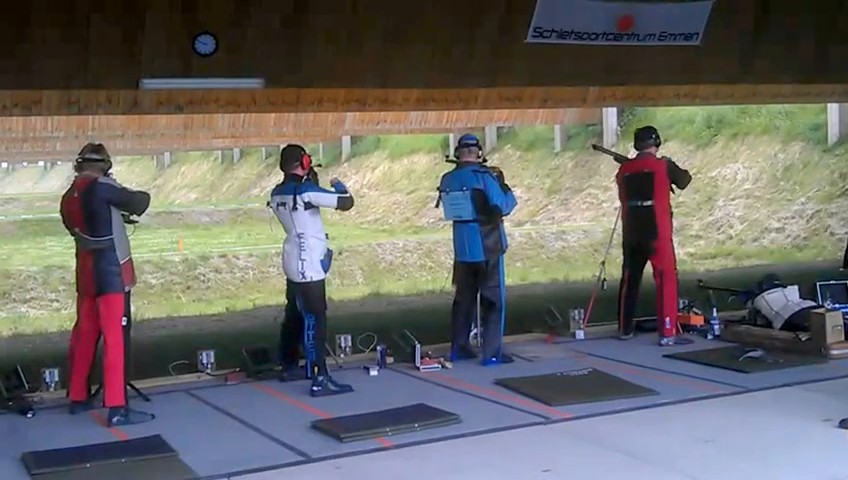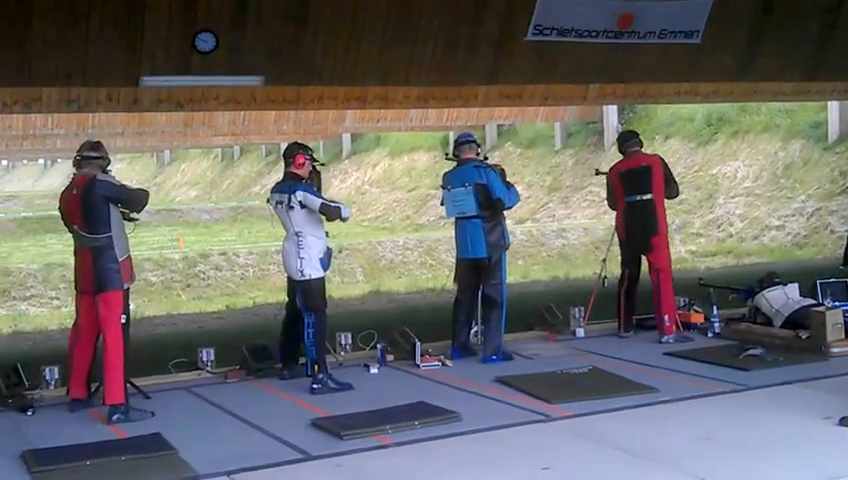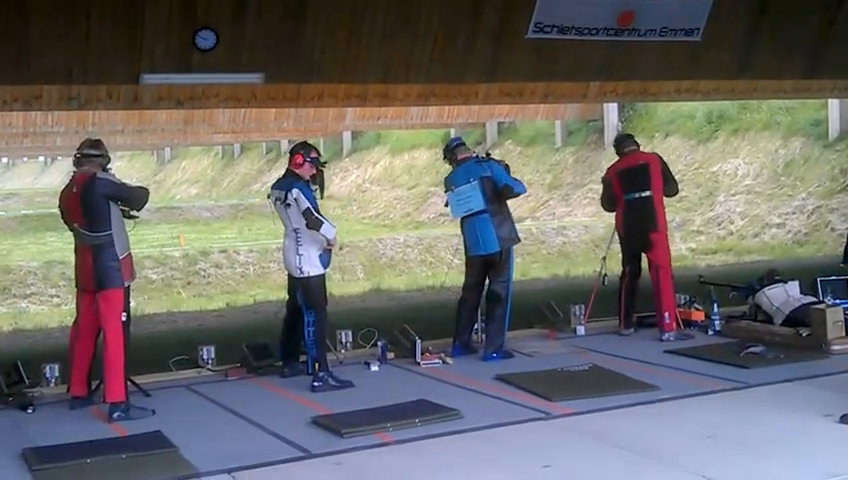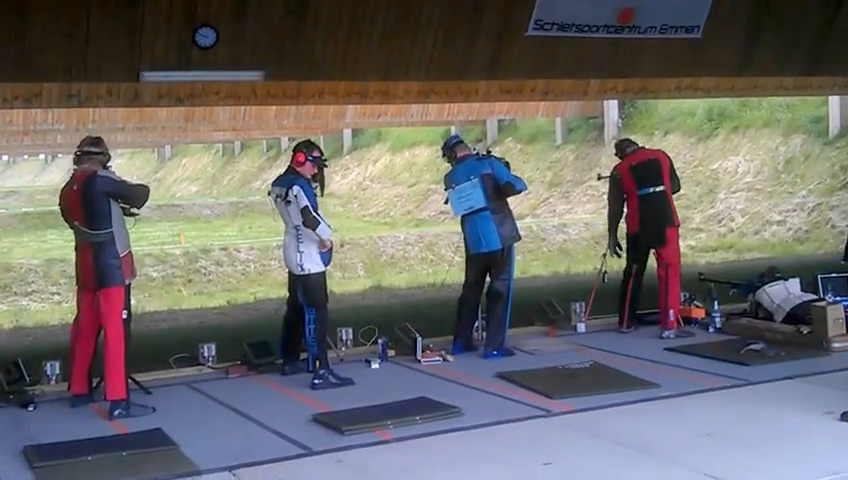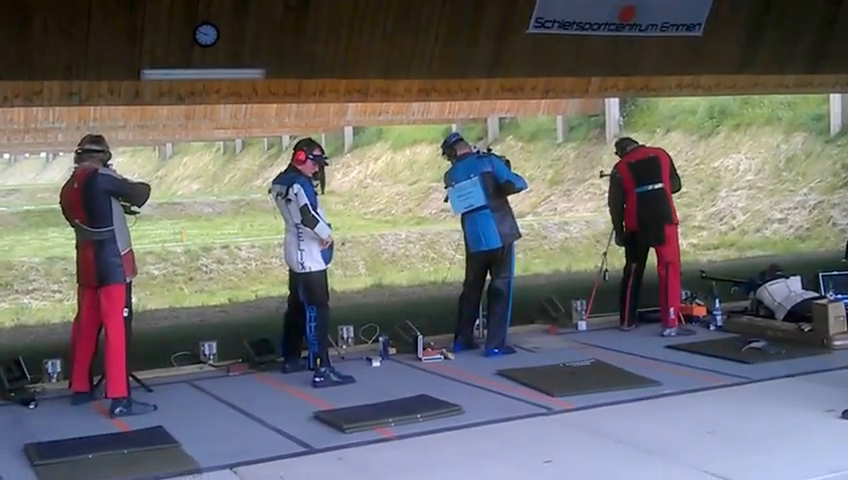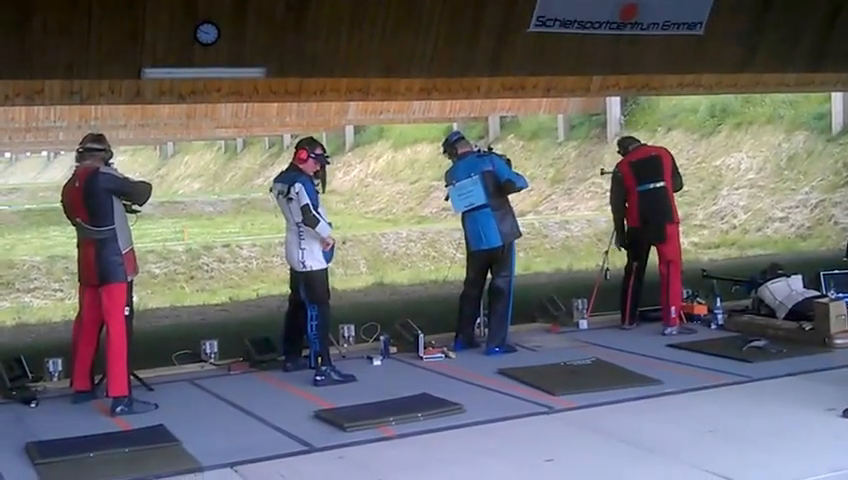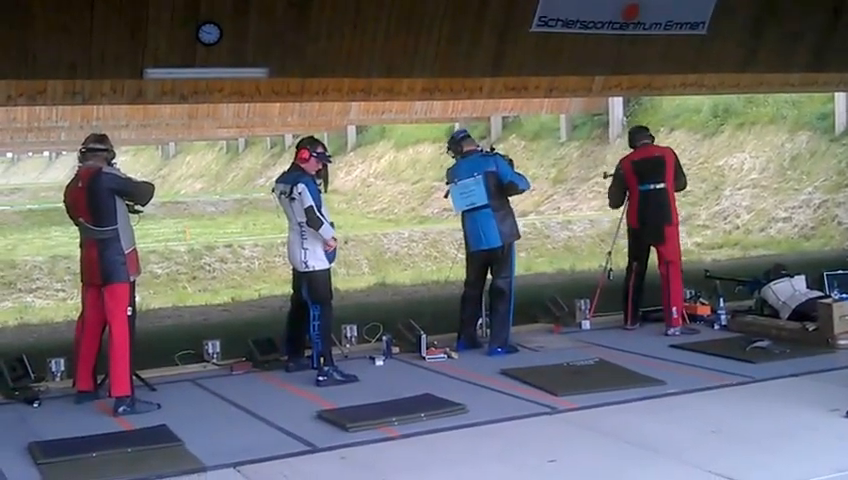
dt=0.7s
person 1, frame 1
left shoulder: (68, 197)
right shoulder: (101, 186)
left elbow: (79, 228)
right elbow: (140, 201)
right wrist: (127, 208)
left hip: (86, 272)
right hip: (110, 270)
left knee: (84, 333)
right knee: (114, 336)
left ankle: (78, 397)
right ankle: (116, 408)
person 1, frame 2
left shoulder: (67, 194)
right shoulder: (99, 183)
right elbow: (139, 198)
left wrist: (114, 212)
right wrist: (127, 205)
left hip: (84, 269)
right hip: (109, 267)
left knee: (83, 331)
right knee: (113, 333)
left ankle: (78, 395)
right ankle: (117, 406)
person 1, frame 3
left shoulder: (67, 192)
right shoulder: (99, 182)
right elbow: (140, 196)
left wrist: (115, 210)
right wrist: (128, 203)
left hip: (85, 267)
right hip: (110, 265)
left knee: (84, 329)
right knee: (114, 330)
left ankle: (78, 393)
right ankle: (117, 404)
person 1, frame 4
left shoulder: (67, 190)
right shoulder: (100, 179)
right elbow: (140, 193)
left wrist: (116, 208)
right wrist: (128, 202)
left hip: (86, 264)
right hip: (111, 262)
left knee: (85, 326)
right knee: (114, 328)
left ankle: (79, 390)
right ankle: (118, 401)
person 1, frame 5
left shoulder: (68, 188)
right shoulder: (101, 177)
right elbow: (140, 192)
left wrist: (117, 206)
right wrist: (129, 199)
left hip: (87, 262)
right hip: (112, 260)
left knee: (85, 324)
right knee: (116, 326)
left ankle: (80, 388)
right ankle: (119, 399)
person 1, frame 6
left shoulder: (69, 187)
right shoulder: (102, 176)
right elbow: (141, 191)
left wrist: (117, 205)
right wrist: (130, 195)
left hip: (88, 261)
right hip: (113, 259)
left knee: (87, 323)
right knee: (118, 324)
left ankle: (81, 387)
right ankle: (120, 397)
person 1, frame 7
left shoulder: (72, 187)
right shoulder: (105, 176)
right elbow: (145, 191)
left wrist: (120, 204)
right wrist: (133, 195)
left hip: (91, 261)
right hip: (116, 259)
left knee: (89, 324)
right knee: (120, 325)
left ankle: (84, 387)
right ankle: (123, 398)
person 2, frame 1
left shoulder: (277, 193)
right shoulder: (305, 190)
right elbow: (346, 202)
right wrist: (338, 185)
left hip: (293, 261)
right hip: (308, 263)
left knee: (294, 315)
right knee: (315, 320)
left ankle: (288, 367)
right ankle: (320, 379)
person 2, frame 2
left shoulder: (277, 191)
right shoulder: (300, 189)
right elbow: (330, 211)
left wrist: (311, 185)
right wrist: (344, 211)
left hip: (294, 259)
right hip: (308, 261)
left knee: (294, 313)
right knee: (315, 317)
left ankle: (288, 365)
right ankle: (320, 377)
person 2, frame 3
left shoulder: (278, 187)
right shoulder: (298, 187)
right elbow: (313, 219)
left wrist: (312, 183)
right wrist: (331, 234)
left hip: (294, 256)
right hip: (307, 258)
left knee: (295, 310)
right knee: (315, 315)
left ankle: (289, 362)
right ankle: (321, 375)
person 2, frame 4
left shoulder: (278, 184)
right shoulder: (299, 184)
right elbow: (310, 217)
right wrist: (326, 237)
left hip: (294, 254)
right hip: (308, 257)
left knee: (296, 307)
right knee: (316, 312)
left ankle: (290, 360)
right ankle: (321, 372)
person 2, frame 5
left shoulder: (279, 182)
right shoulder: (300, 183)
left elbow: (296, 212)
right elbow: (308, 216)
right wrist: (326, 234)
left hip: (295, 252)
right hip: (309, 255)
left knee: (297, 305)
right knee: (317, 310)
left ankle: (291, 358)
right ankle: (322, 370)
person 2, frame 6
left shoulder: (281, 181)
right shoulder: (301, 182)
right elbow: (309, 215)
right wrist: (327, 235)
left hip: (296, 252)
right hip: (310, 254)
left knee: (298, 304)
right knee: (318, 309)
left ankle: (292, 357)
right ankle: (323, 369)
person 2, frame 7
left shoulder: (282, 181)
right shoulder: (304, 182)
right elbow: (313, 216)
right wrist: (330, 237)
left hip: (298, 252)
right hip: (312, 254)
left knee: (300, 304)
right knee: (321, 309)
left ankle: (294, 357)
right ankle: (325, 369)
person 3, frame 1
left shoulder: (447, 180)
right shoulder: (485, 176)
right elbow: (502, 207)
right wrist: (506, 188)
left hip: (462, 248)
right hip: (487, 247)
left knee: (464, 297)
right knee: (493, 299)
left ankle: (459, 348)
right ankle: (492, 353)
person 3, frame 2
left shoulder: (449, 177)
right shoulder: (486, 171)
right elbow: (505, 201)
right wrist: (509, 186)
left hip: (465, 245)
right hip: (490, 243)
left knee: (465, 294)
right knee: (494, 296)
left ankle: (460, 346)
right ankle: (493, 351)
person 3, frame 3
left shoulder: (450, 180)
right shoulder: (487, 166)
right elbow: (513, 190)
right wrist: (511, 181)
left hip: (473, 244)
right hip: (498, 239)
left knee: (471, 291)
right knee: (499, 292)
left ankle: (460, 343)
right ankle: (493, 348)
person 3, frame 4
left shoulder: (451, 178)
right shoulder: (488, 162)
right elbow: (515, 186)
right wrist: (505, 183)
left hip: (474, 242)
right hip: (500, 236)
left knee: (471, 289)
right knee: (500, 289)
left ankle: (461, 341)
right ankle: (494, 346)
person 3, frame 5
left shoulder: (451, 176)
right shoulder: (489, 161)
right elbow: (516, 184)
right wrist: (500, 187)
left hip: (474, 240)
right hip: (500, 235)
left knee: (471, 287)
right knee: (500, 287)
left ankle: (462, 339)
right ankle: (495, 344)
person 3, frame 6
left shoulder: (451, 175)
right shoulder: (489, 160)
right elbow: (516, 184)
right wrist: (504, 176)
left hip: (475, 239)
right hip: (500, 234)
left knee: (472, 286)
right knee: (501, 286)
left ankle: (463, 338)
right ankle: (496, 343)
person 3, frame 7
left shoulder: (453, 172)
right shoulder: (493, 161)
right elbow: (519, 185)
right wrist: (506, 176)
left hip: (474, 239)
right hip: (500, 235)
left knee: (472, 286)
right knee: (502, 287)
left ankle: (465, 338)
right ankle: (498, 343)
person 4, frame 1
left shoulder: (624, 169)
right shoulder: (663, 165)
right elbow: (685, 180)
left hip: (632, 234)
right hip: (657, 233)
left knee: (629, 279)
right knee: (666, 279)
left ankle: (625, 329)
right ankle: (668, 333)
person 4, frame 2
left shoulder: (615, 171)
right shoulder: (656, 162)
left elbow: (613, 203)
right elbow: (673, 192)
left hip: (628, 231)
right hip: (653, 229)
left knee: (628, 276)
right knee: (661, 276)
left ankle: (625, 327)
right ankle: (667, 330)
person 4, frame 3
left shoulder: (612, 171)
right shoulder: (655, 159)
left elbow: (607, 204)
right elbow: (672, 189)
left hip: (627, 229)
right hip: (653, 226)
left knee: (629, 273)
right knee: (661, 273)
left ankle: (626, 324)
right ankle: (667, 328)
person 4, frame 4
left shoulder: (620, 170)
right shoulder: (661, 156)
left elbow: (615, 206)
right elbow: (675, 186)
left wrist: (612, 236)
left hip: (638, 227)
right hip: (665, 222)
left knee: (633, 272)
right knee: (669, 271)
left ankle: (626, 322)
right ankle: (669, 325)
person 4, frame 5
left shoulder: (619, 168)
right shoulder: (661, 154)
left elbow: (615, 205)
right elbow: (676, 185)
left wrist: (619, 231)
left hip: (637, 226)
right hip: (664, 221)
left knee: (633, 271)
right knee: (669, 269)
left ankle: (627, 320)
right ankle: (670, 323)
person 4, frame 6
left shoulder: (622, 167)
right shoulder: (663, 153)
left elbow: (617, 203)
right elbow: (678, 184)
left wrist: (619, 232)
left hip: (638, 224)
right hip: (665, 219)
left knee: (634, 270)
right knee: (670, 268)
left ankle: (628, 319)
right ankle: (671, 322)
person 4, frame 7
left shoulder: (626, 163)
right shoulder: (668, 154)
left elbow: (615, 199)
right elbow: (681, 183)
left hip: (638, 223)
right hip: (666, 221)
left knee: (635, 269)
right knee: (671, 269)
left ankle: (631, 319)
right ankle: (673, 323)
